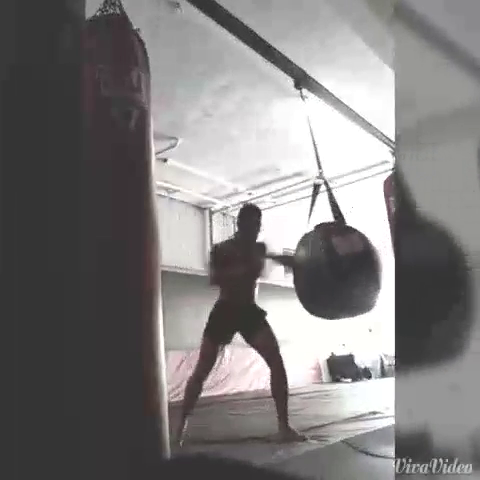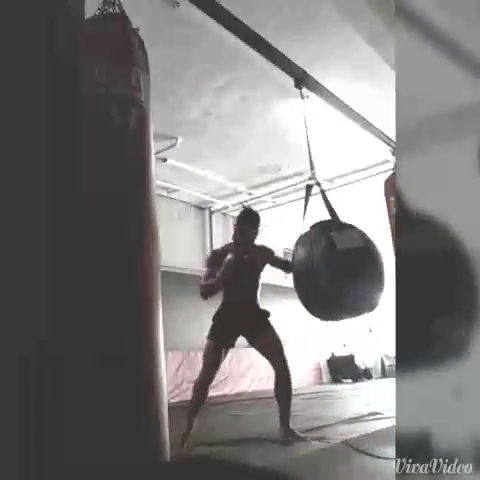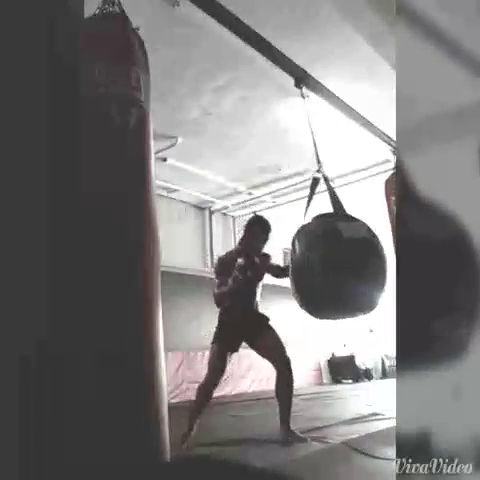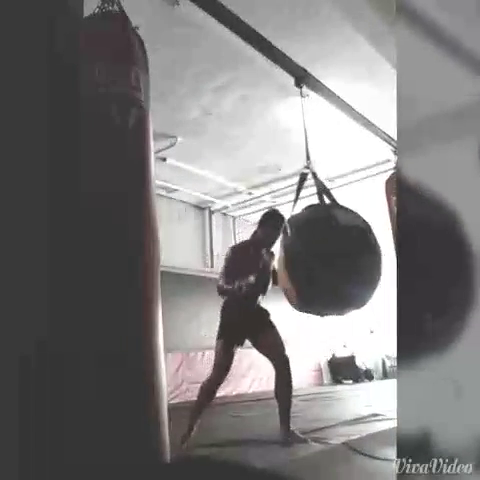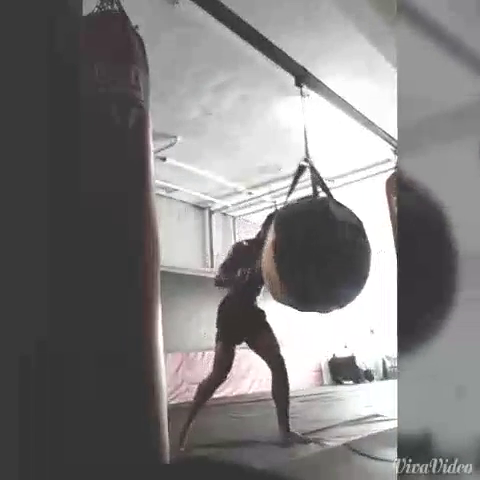
dt=0.2s
person 1, frame 1
left shoulder: (259, 248)
right shoulder: (221, 250)
left elbow: (284, 259)
right elbow: (214, 278)
right wrist: (243, 271)
left hip: (250, 311)
right hip: (224, 310)
left knee: (277, 363)
right knee: (202, 370)
left ankle: (284, 426)
right ankle: (181, 423)
person 1, frame 2
left shoulder: (262, 252)
right shoulder: (219, 255)
left elbow: (287, 267)
right elbow: (204, 292)
right wrist: (223, 273)
left hip: (253, 314)
right hip: (227, 315)
left knee: (281, 363)
right knee: (207, 373)
left ankle: (285, 428)
right ankle: (188, 429)
person 1, frame 3
left shoulder: (263, 258)
right shoulder: (226, 261)
left elbow: (280, 272)
right elbow: (218, 300)
right wrist: (234, 281)
left hip: (254, 318)
right hip: (230, 320)
left knee: (284, 364)
right knee: (213, 377)
left ankle: (285, 429)
right ankle: (189, 430)
person 1, frame 4
left shoulder: (267, 255)
right shoulder: (237, 252)
left elbow: (273, 276)
right elbow: (222, 288)
right wrist: (242, 288)
left hip: (255, 313)
right hip: (234, 313)
left knee: (282, 363)
right knee: (219, 374)
left ankle: (285, 429)
right ankle: (190, 429)
person 1, frame 5
left shoulder: (265, 254)
right shoulder: (242, 248)
right elbow: (219, 280)
right wrist: (242, 276)
left hip: (251, 311)
right hip: (232, 311)
left knee: (278, 364)
right knee: (220, 373)
left ankle: (285, 430)
right ankle: (185, 427)
